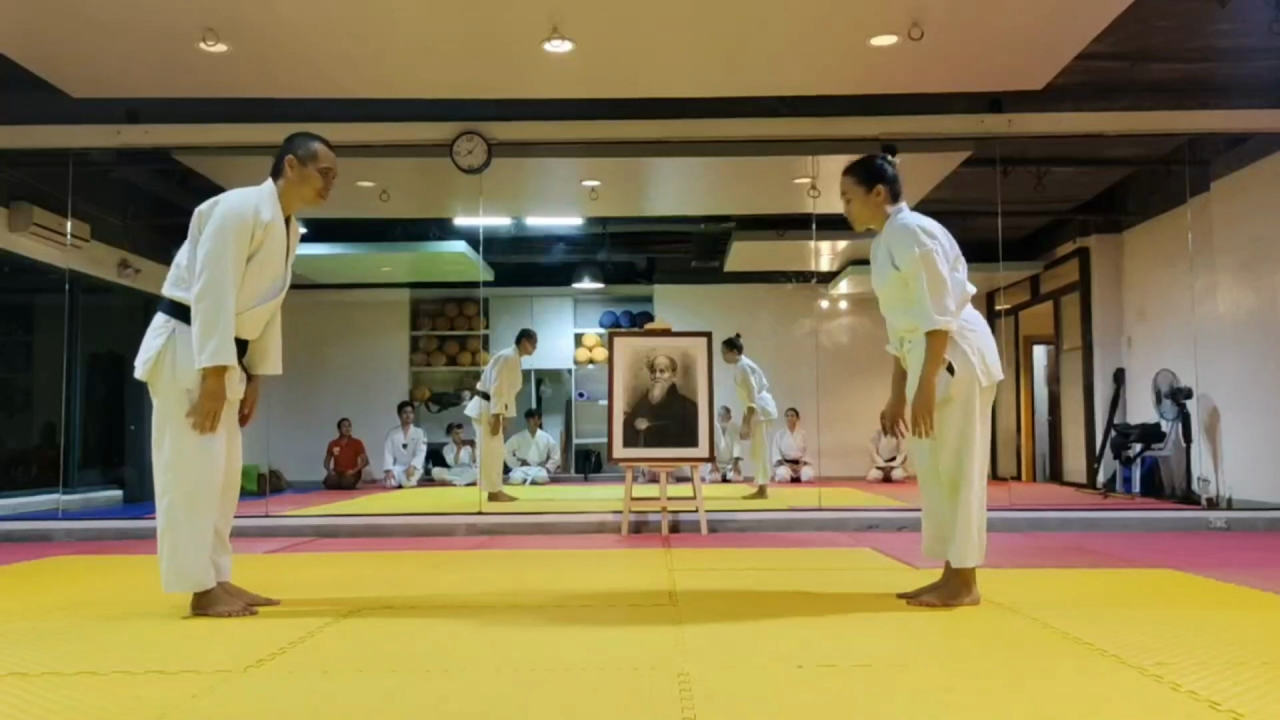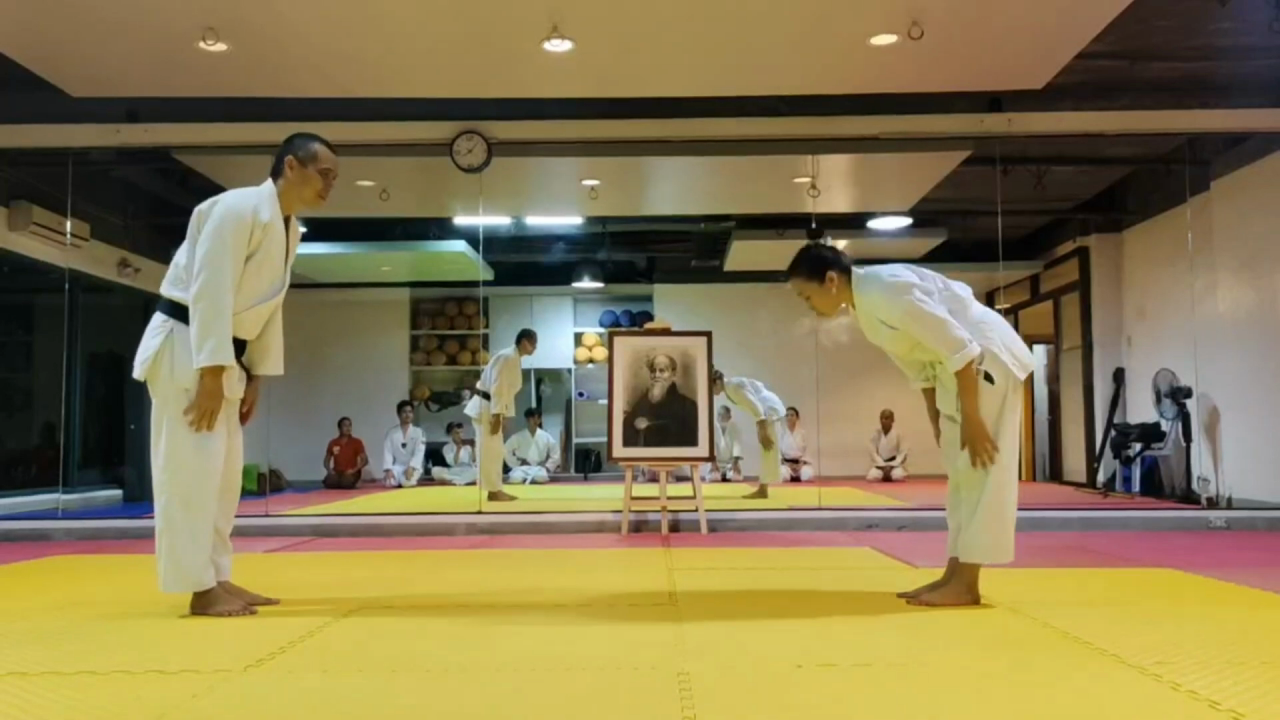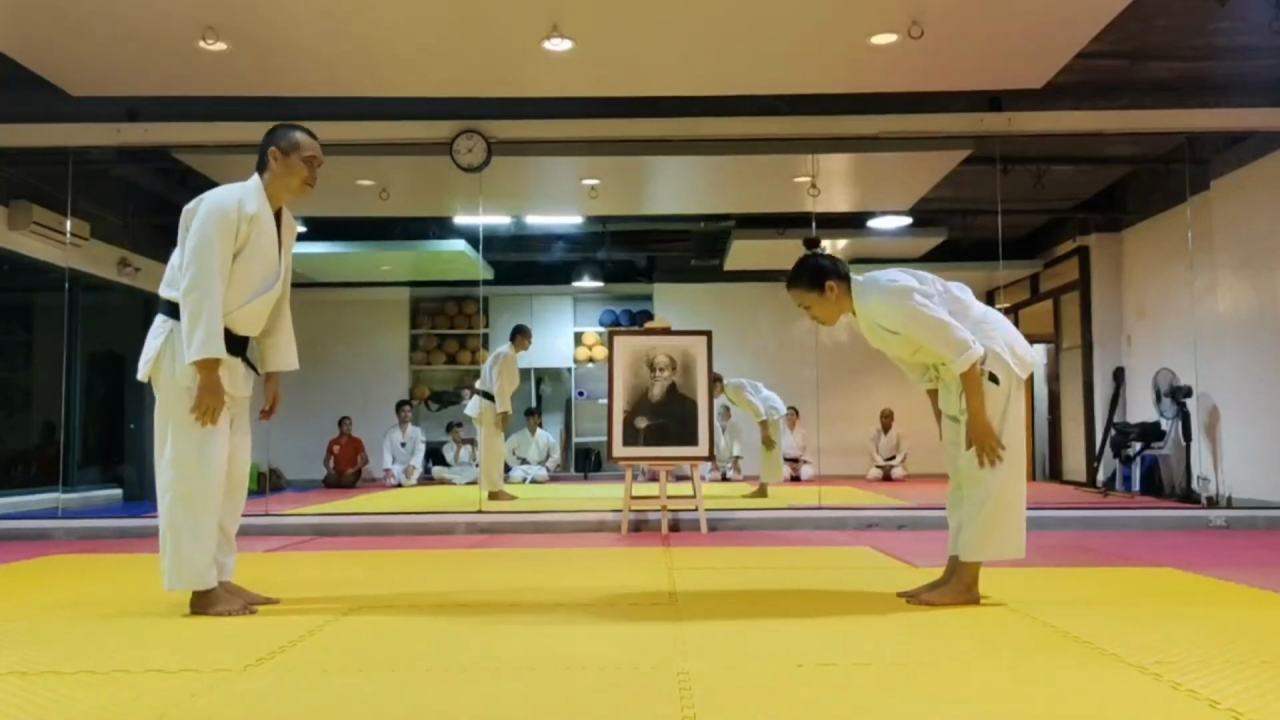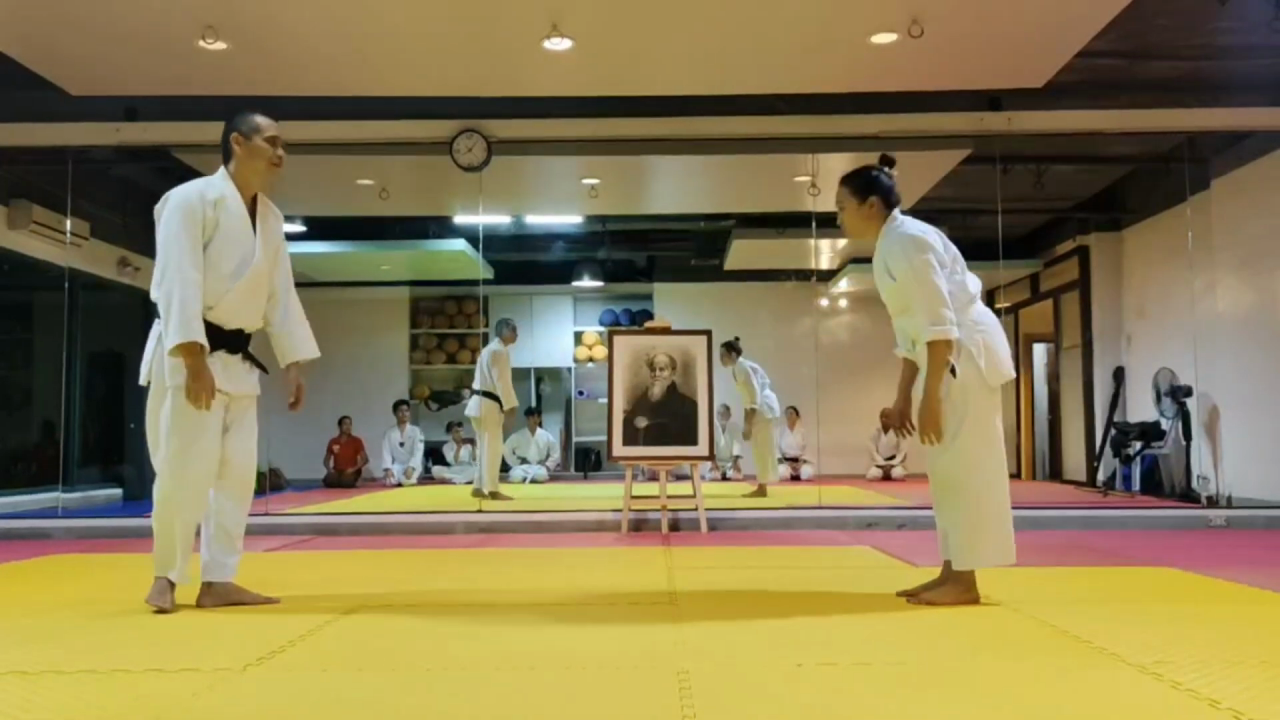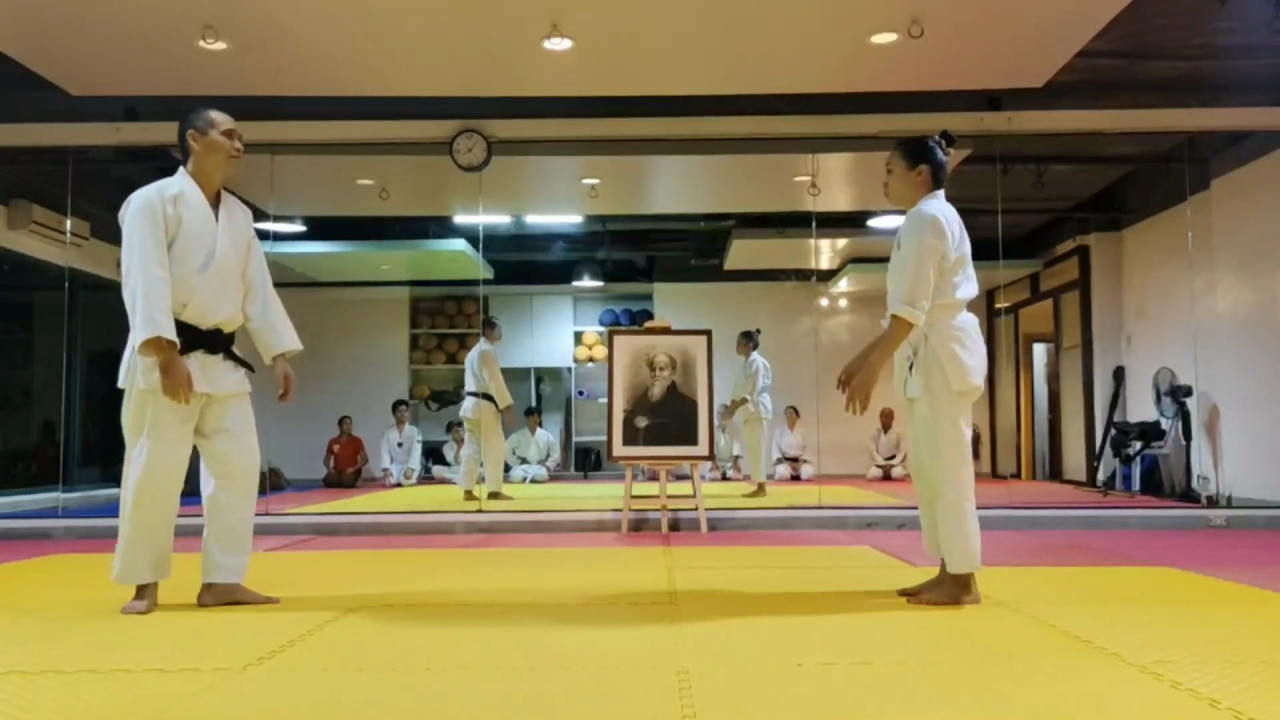
dt=0.3s
person 1, frame 1
left shoulder: (288, 229)
right shoulder: (238, 210)
right elbow: (212, 297)
left wrist: (254, 377)
right wrist: (215, 378)
left hip: (223, 358)
right hip: (187, 347)
left knee: (223, 471)
right knee: (192, 467)
left ankle: (217, 580)
right ankle: (201, 589)
person 1, frame 2
left shoulder: (289, 229)
right shoulder: (237, 210)
right elbow: (210, 295)
left wrist: (255, 376)
right wrist: (212, 377)
left hip: (222, 354)
right hip: (185, 346)
left knee: (223, 470)
right knee: (191, 467)
left ankle: (216, 578)
right ankle: (201, 589)
person 1, frame 3
left shoulder: (285, 224)
right shoulder: (223, 206)
left elbow: (276, 303)
right elbow: (200, 292)
left wrist: (273, 372)
right wrist: (208, 372)
left hip: (230, 355)
right hip: (189, 350)
left knee: (231, 469)
right knee: (195, 467)
left ankle: (219, 577)
right ankle: (201, 587)
person 1, frame 4
left shoulder: (270, 217)
right shoulder: (190, 199)
left elbow: (281, 293)
right elbow: (179, 282)
left wrist: (294, 363)
right wrist: (194, 358)
left hip: (236, 358)
right hip: (187, 354)
left knee: (236, 470)
right knee: (187, 465)
left ankle: (217, 581)
right ankle: (167, 578)
person 1, frame 5
left shoulder: (239, 213)
right shoulder: (154, 201)
left elbow: (258, 289)
right elbow: (145, 281)
left wrist: (280, 355)
right wrist: (166, 354)
left hip: (222, 360)
right hip: (168, 355)
left knee: (238, 467)
right knee: (155, 470)
left ankle: (221, 580)
right ankle: (145, 583)
person 2, frame 1
left shoulder: (911, 231)
right shoulder: (886, 242)
left elbow: (940, 316)
right elbow: (903, 329)
left wrist: (925, 388)
right wrist: (897, 393)
left hip: (957, 356)
right hip: (934, 360)
left knee: (957, 466)
right knee: (936, 470)
left ankle: (963, 583)
right ankle: (953, 576)
person 2, frame 2
left shoulder: (886, 292)
right shoulder: (863, 304)
left elbow: (959, 347)
right elbow: (920, 365)
left wrist: (971, 421)
right wrist: (940, 424)
left hip: (988, 358)
right hip: (963, 367)
left knee: (983, 469)
right knee: (963, 472)
left ankle: (964, 583)
right ankle: (957, 575)
person 2, frame 3
left shoulder: (887, 297)
right shoulder: (864, 311)
left elbow: (963, 349)
right elbow: (922, 367)
left wrist: (978, 420)
right wrist: (945, 426)
left hip: (990, 357)
right hip: (962, 365)
left knee: (985, 469)
right knee: (963, 471)
left ankle: (965, 582)
right ankle: (955, 574)
person 2, frame 4
left shoulder: (906, 240)
right shoulder: (890, 247)
left elbow: (939, 325)
right elbow: (914, 326)
left wrist: (928, 397)
right wrist: (904, 395)
left hip: (967, 354)
right hip: (952, 357)
left knee: (969, 467)
right knee: (949, 468)
left ankle: (964, 581)
right ankle: (951, 573)
person 2, frame 5
left shoulder: (927, 217)
right shoulder: (934, 217)
left elbow: (912, 309)
right elbow: (909, 306)
left wrist: (871, 367)
right wrist: (864, 359)
left hip: (940, 353)
right hip: (934, 353)
left knee: (945, 467)
right knee: (931, 468)
left ankle: (962, 581)
right ankle: (949, 573)
